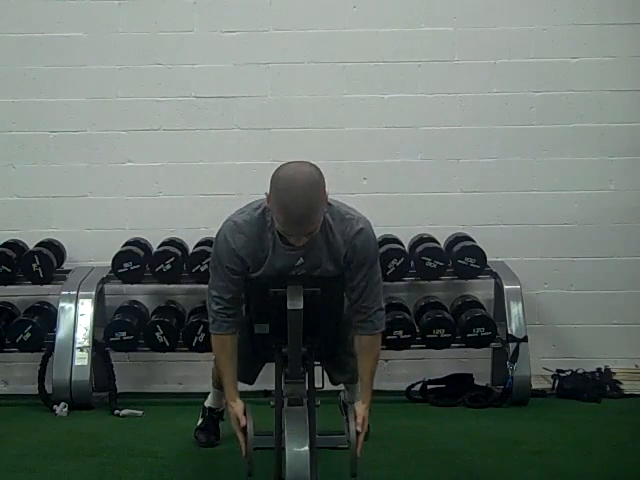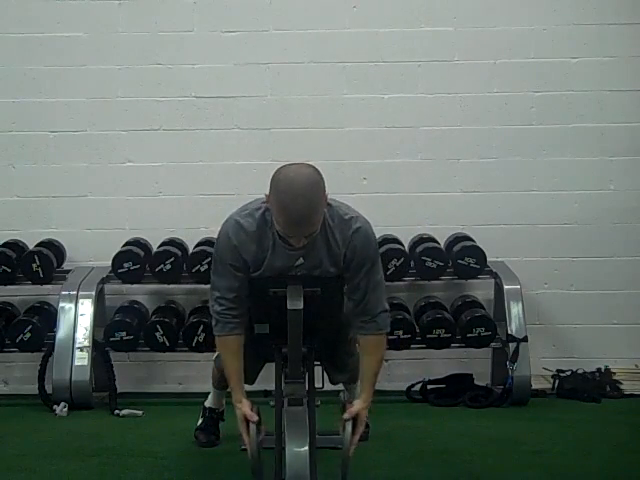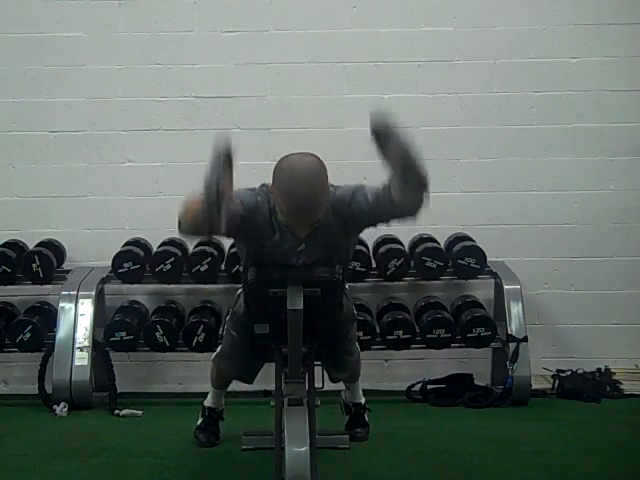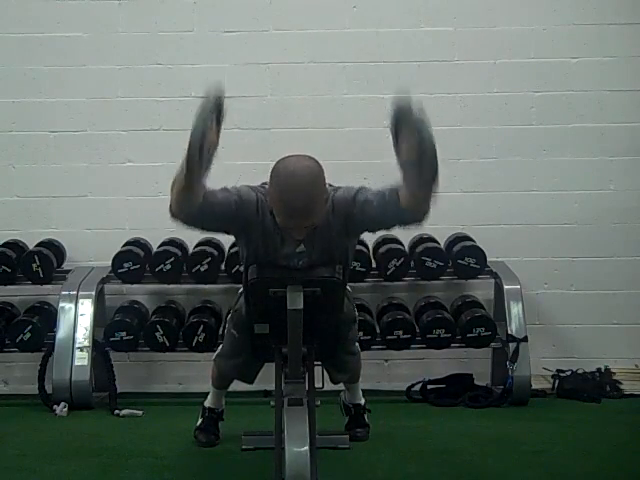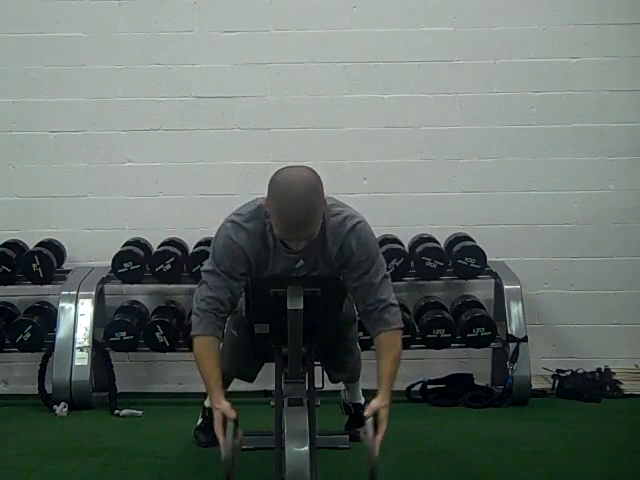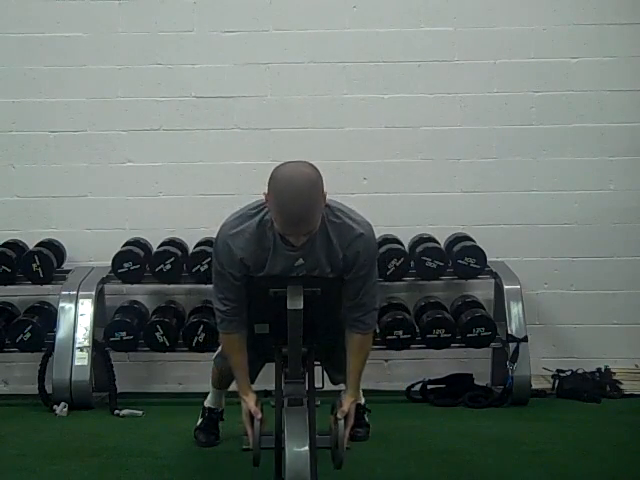
dt=0.5s
person 1, frame 1
left shoulder: (355, 232)
right shoulder: (236, 234)
left elbow: (368, 317)
right elbow: (223, 315)
left wrist: (363, 399)
right wrist: (233, 397)
left knee: (348, 363)
right knee: (231, 359)
left ankle: (349, 398)
right ankle: (213, 405)
person 1, frame 2
left shoulder: (355, 232)
right shoulder: (238, 231)
left elbow: (371, 316)
right elbow: (228, 316)
left wrist: (365, 396)
right wrist: (239, 396)
left knee: (347, 362)
right knee: (230, 361)
left ankle: (350, 399)
right ankle: (213, 406)
person 1, frame 3
left shoulder: (345, 207)
right shoulder: (250, 208)
left elbow: (405, 203)
right elbow: (189, 224)
left wrist: (405, 173)
right wrist: (212, 202)
left knee: (346, 364)
right knee: (229, 363)
left ankle: (355, 400)
right ankle: (213, 405)
person 1, frame 4
left shoulder: (346, 209)
right shoulder: (248, 208)
left elbow: (411, 209)
right elbow: (183, 209)
left wrist: (415, 168)
right wrist: (195, 161)
left knee: (346, 366)
right knee: (230, 365)
left ankle: (354, 401)
right ankle: (213, 406)
person 1, frame 5
left shoulder: (352, 230)
right shoulder: (237, 231)
left elbow: (382, 311)
right elbow: (208, 312)
left wrist: (384, 393)
right wrist: (218, 398)
left knee: (346, 361)
right knee: (229, 357)
left ankle: (353, 400)
right ankle: (210, 405)
person 1, frame 6
left shoulder: (355, 234)
right shoulder: (235, 235)
left elbow: (361, 317)
right elbow: (230, 316)
left wrist: (353, 392)
right wrist: (245, 390)
right knee: (229, 359)
left ankle: (358, 404)
right ankle: (212, 406)
